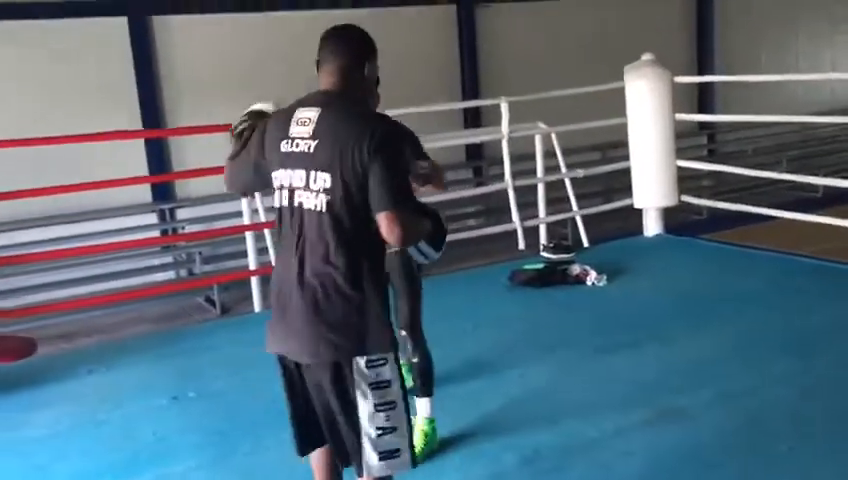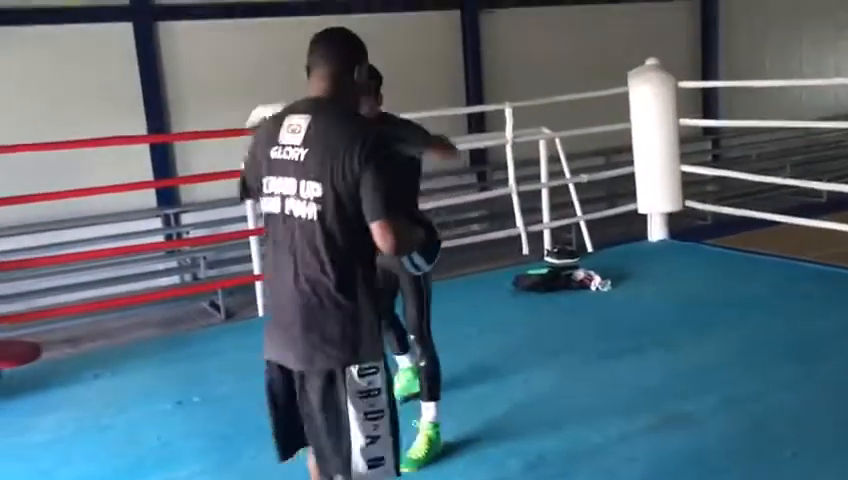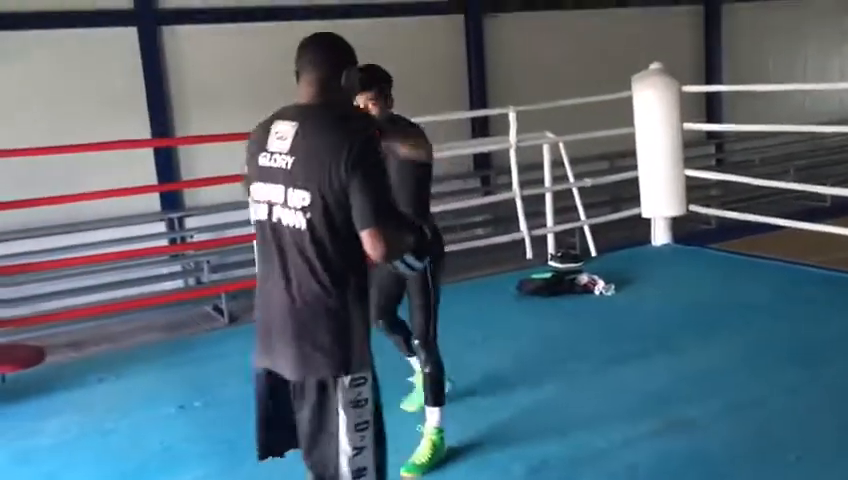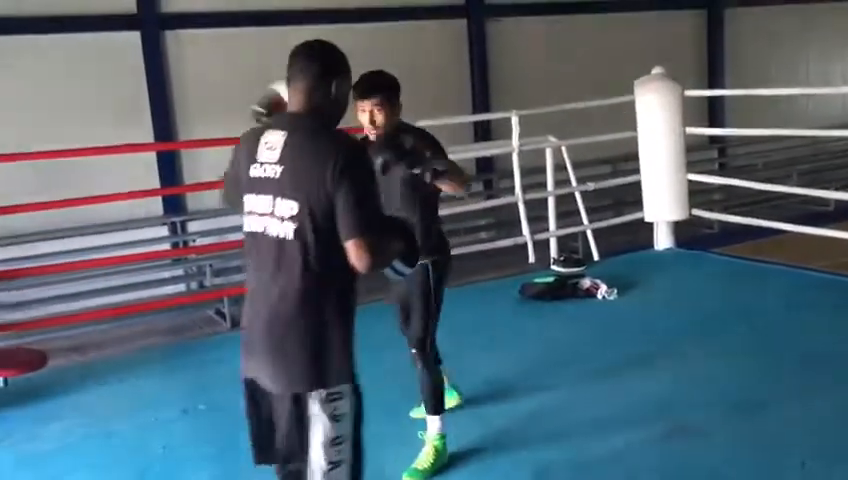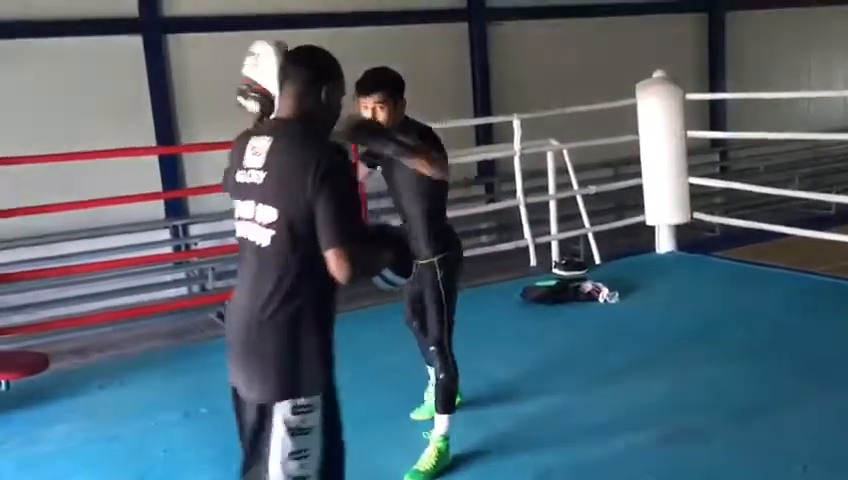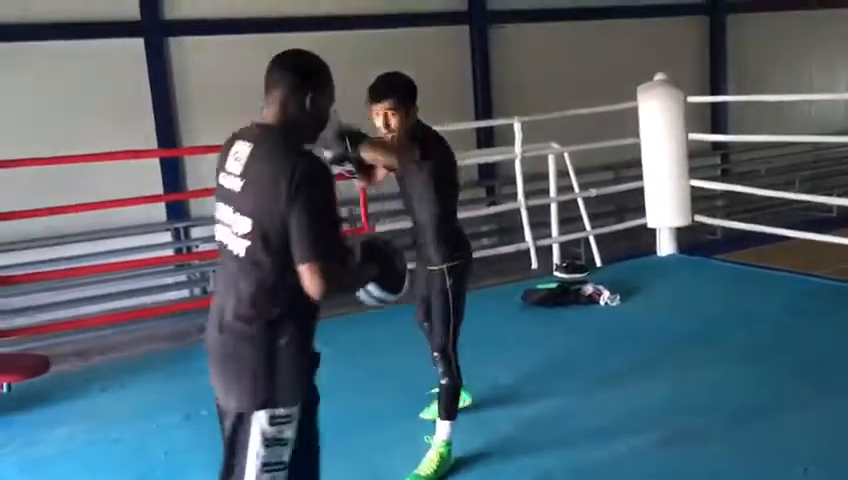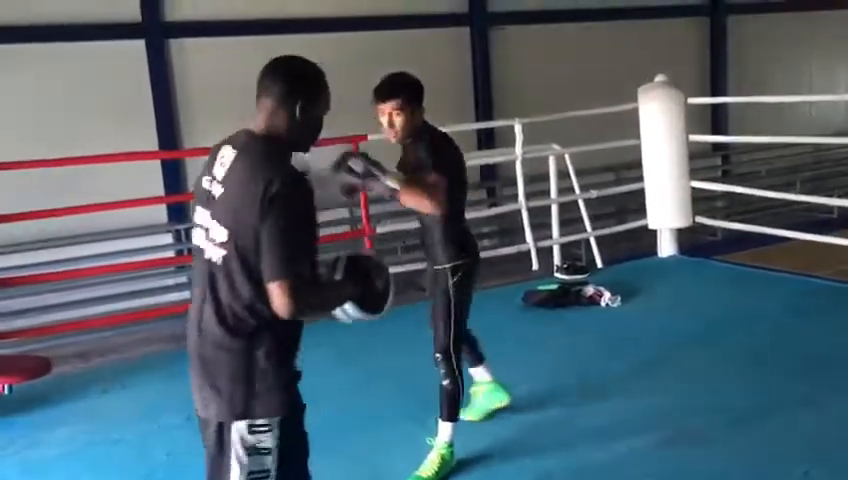
dt=0.1s
person 1, frame 1
left shoulder: (276, 126)
right shoulder: (370, 130)
left elbow: (235, 181)
right elbow: (395, 233)
left wrist: (244, 139)
right wrist: (426, 224)
left hip: (291, 319)
right hip: (350, 321)
left knee: (323, 436)
person 1, frame 2
left shoulder: (268, 132)
right shoulder: (361, 137)
left elbow: (250, 190)
right elbow: (389, 240)
right wrist: (420, 233)
left hip: (285, 323)
right hip: (342, 329)
person 1, frame 3
left shoulder: (260, 138)
right shoulder: (352, 142)
right elbow: (378, 247)
right wrist: (413, 239)
left hip: (274, 330)
right hip: (330, 335)
person 1, frame 4
left shoulder: (249, 145)
right shoulder: (339, 151)
right elbow: (363, 257)
right wrist: (399, 242)
left hip: (262, 336)
right hip: (313, 345)
person 1, frame 5
left shoulder: (245, 147)
right shoulder: (324, 158)
right elbow: (344, 268)
left wrist: (262, 113)
right wrist: (384, 250)
left hip: (250, 337)
right hip: (290, 352)
person 1, frame 6
left shoulder: (234, 150)
right shoulder: (302, 169)
right elbow: (318, 283)
right wrist: (366, 269)
left hip: (230, 342)
right hip: (268, 360)
person 1, frame 7
left shoulder: (222, 156)
right shoulder: (281, 184)
right elbow: (288, 302)
right wrist: (349, 287)
left hip: (215, 354)
right hip: (250, 373)
person 2, frame 1
left shoulder: (397, 137)
left elbow: (436, 180)
left hip: (398, 245)
left knee: (410, 331)
left ankle: (425, 425)
right ankle: (404, 372)
person 2, frame 2
left shoulder: (397, 130)
left elbow: (448, 152)
left wrist: (406, 142)
left knee: (418, 331)
right knee: (380, 315)
left ankle: (429, 429)
right ankle: (408, 373)
person 2, frame 3
left shoulder: (406, 132)
left elbow: (420, 150)
left wrist: (376, 131)
left knee: (423, 337)
right knee: (381, 315)
left ankle: (433, 435)
right ankle: (426, 379)
person 2, frame 4
left shoulder: (416, 142)
right shoulder: (368, 146)
left elbow: (461, 183)
left wrist: (418, 168)
left hip: (427, 257)
left knee: (422, 345)
right knee: (409, 329)
left ankle: (436, 442)
right ankle: (443, 390)
person 2, frame 5
left shoulder: (417, 136)
right shoulder: (379, 137)
left elbow: (441, 169)
left wrist: (392, 144)
left hip: (439, 254)
right hip: (418, 251)
left knee: (438, 342)
right knee: (415, 321)
left ankle: (439, 443)
right ankle: (439, 392)
person 2, frame 6
left shoulder: (426, 144)
right shoulder: (398, 144)
left elbow: (396, 157)
right elbow: (374, 175)
left wrist: (347, 141)
right wrist: (354, 162)
left hip: (448, 260)
right hip: (428, 256)
left knee: (442, 349)
right knee: (428, 324)
right ankle: (456, 391)
person 2, frame 7
left shoulder: (435, 147)
right shoulder: (413, 146)
left elbow: (433, 204)
right elbow: (404, 191)
left wrist: (377, 173)
right wrist: (369, 174)
left hip: (454, 261)
right hip: (441, 258)
left knee: (444, 350)
right knee: (448, 327)
right ankle: (488, 386)
